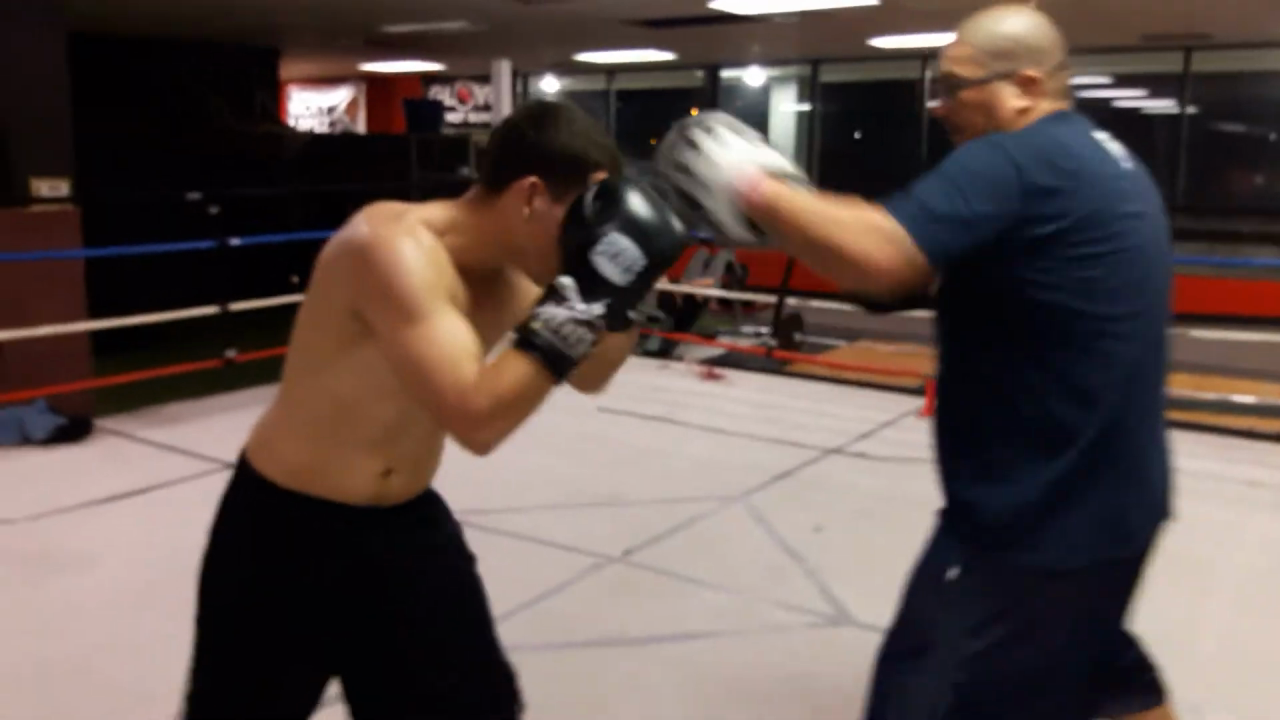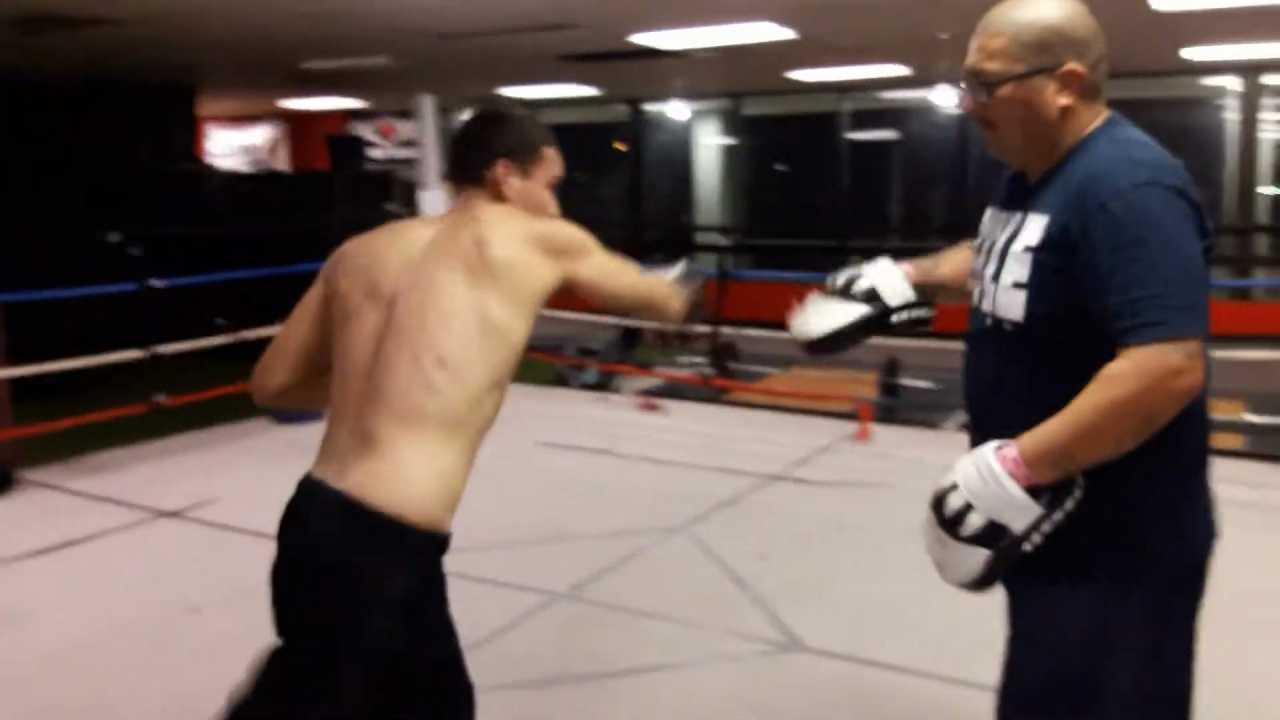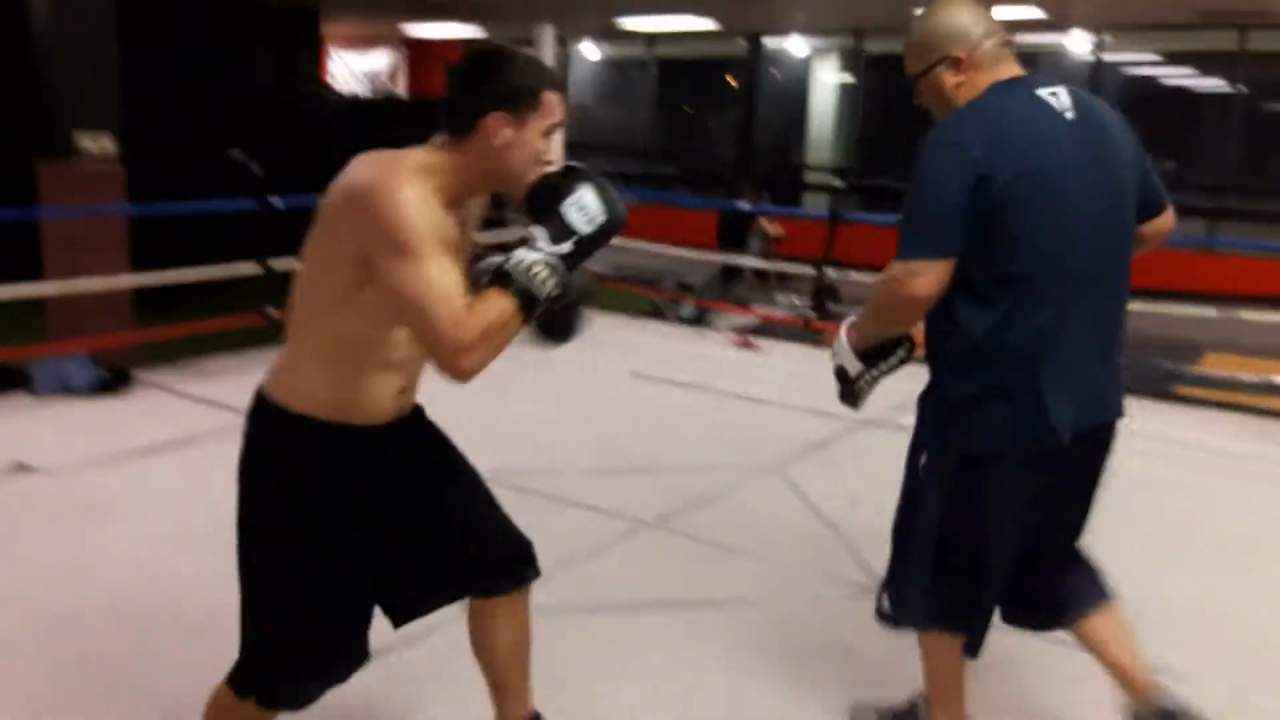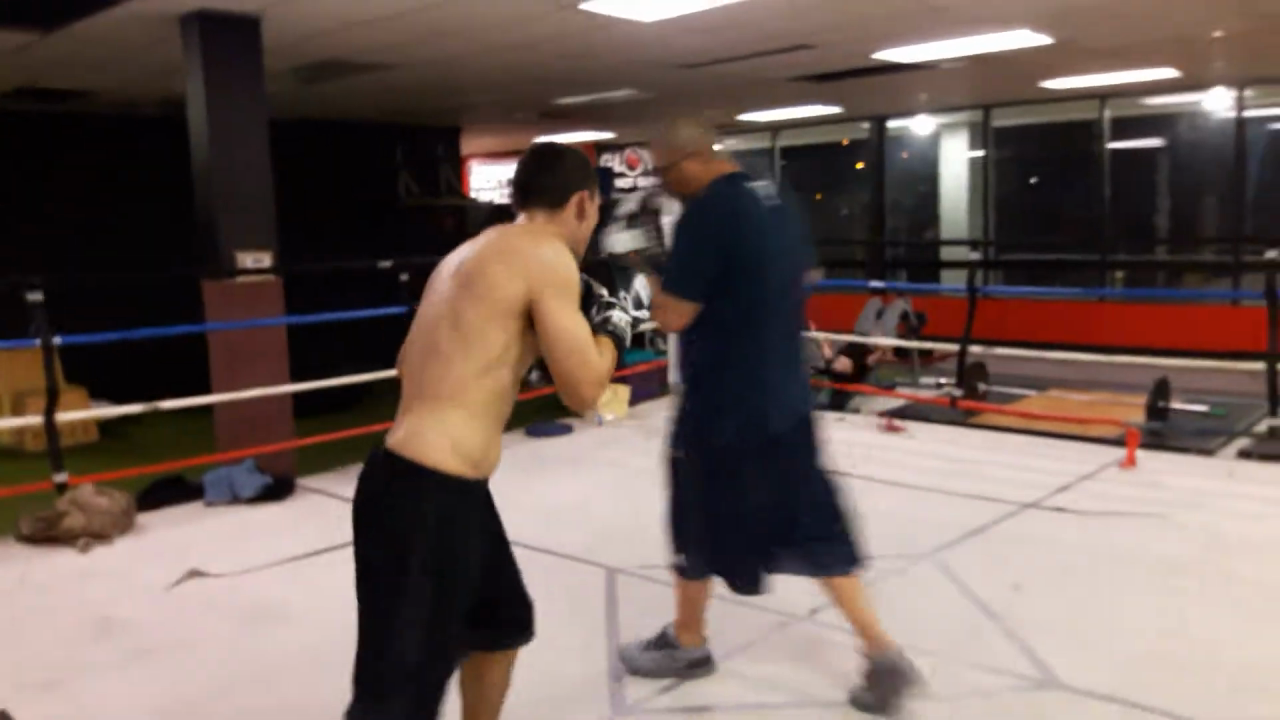
dt=1s
person 1, frame 1
left shoulder: (1015, 163)
right shoulder: (1110, 166)
left elbow: (875, 252)
left wrist: (751, 186)
left hip: (1039, 506)
right hip: (1116, 492)
person 1, frame 2
left shoulder: (1129, 188)
right shoulder: (1032, 176)
left elbow: (1167, 369)
right elbow: (996, 266)
left wrist: (1013, 468)
right wrist: (902, 275)
left hip: (1116, 535)
right hip: (1064, 521)
person 1, frame 3
left shoulder: (959, 139)
right shoulder: (1101, 119)
left elbow: (918, 284)
right elbow: (1157, 225)
left wrist: (858, 338)
left hip: (990, 407)
right hip: (1086, 401)
left knee: (937, 566)
right knee: (1041, 558)
person 1, frame 4
left shoulder: (707, 214)
right shoulder: (777, 205)
left elbow: (674, 313)
right elbow: (802, 277)
left wrist: (631, 261)
left hip: (723, 409)
right hip: (783, 400)
left knee: (700, 527)
right knee: (811, 528)
left ankle: (685, 643)
right ankle: (883, 656)
person 2, frame 1
left shoulder: (508, 269)
right shoulder: (392, 247)
left elbow: (590, 375)
right elbow: (480, 422)
left wrist: (616, 294)
right wrist: (588, 293)
left hip: (403, 523)
right hip: (283, 530)
person 2, frame 2
left shoulder: (359, 253)
right shoulder: (537, 241)
left elbow: (272, 386)
right elbow: (661, 300)
right wrist: (674, 289)
left hip: (357, 530)
right hip: (368, 554)
person 2, frame 3
left shoulder: (461, 194)
right shoulder: (393, 190)
right elbow: (460, 351)
left wrist: (511, 289)
right wrist: (547, 249)
left hip: (397, 429)
right hip: (306, 448)
left knee: (502, 566)
person 2, frame 4
left shoulder: (472, 253)
right shoulder: (545, 256)
left elbow: (410, 362)
right elbow: (582, 390)
right wrist: (612, 318)
left hip: (447, 489)
right hip: (426, 497)
left knee: (502, 623)
